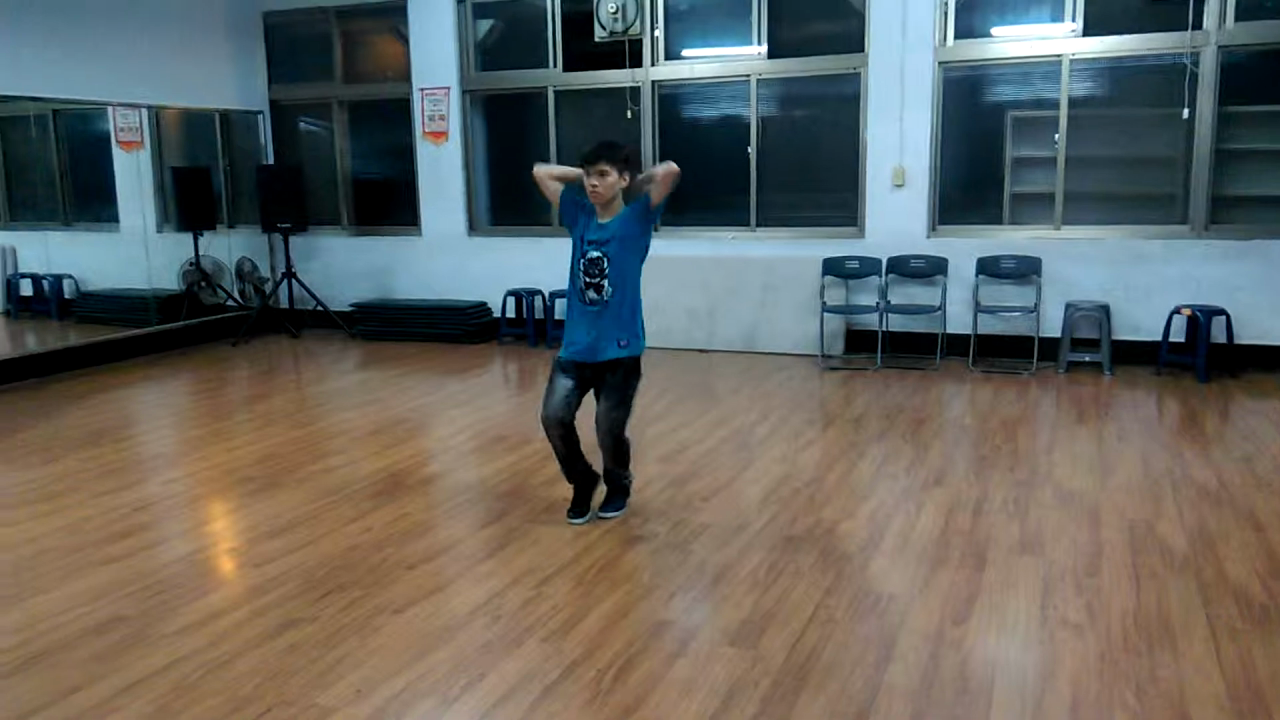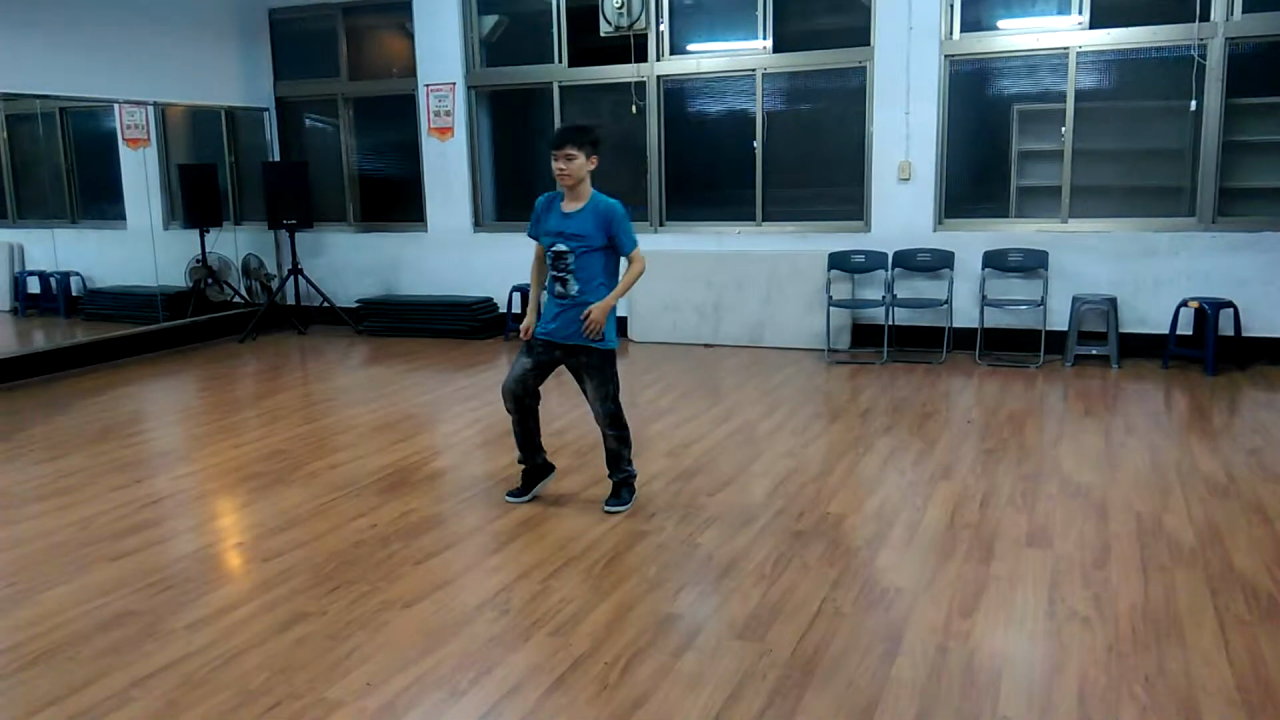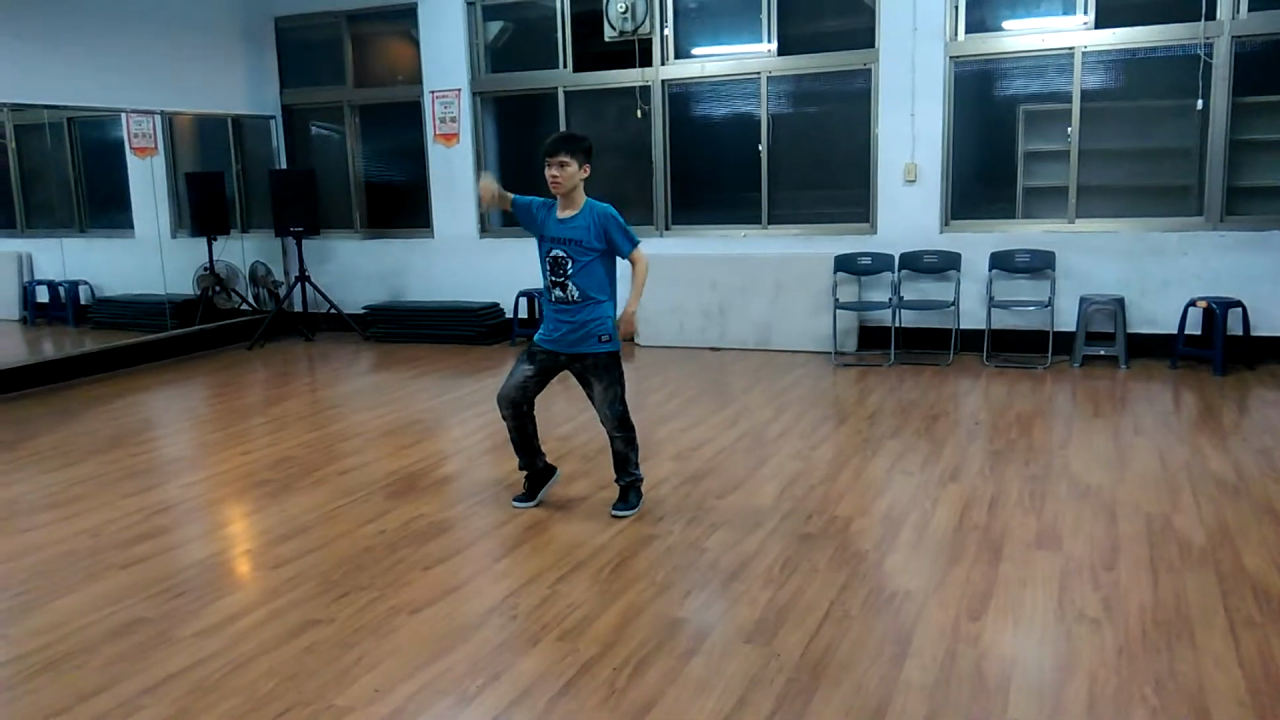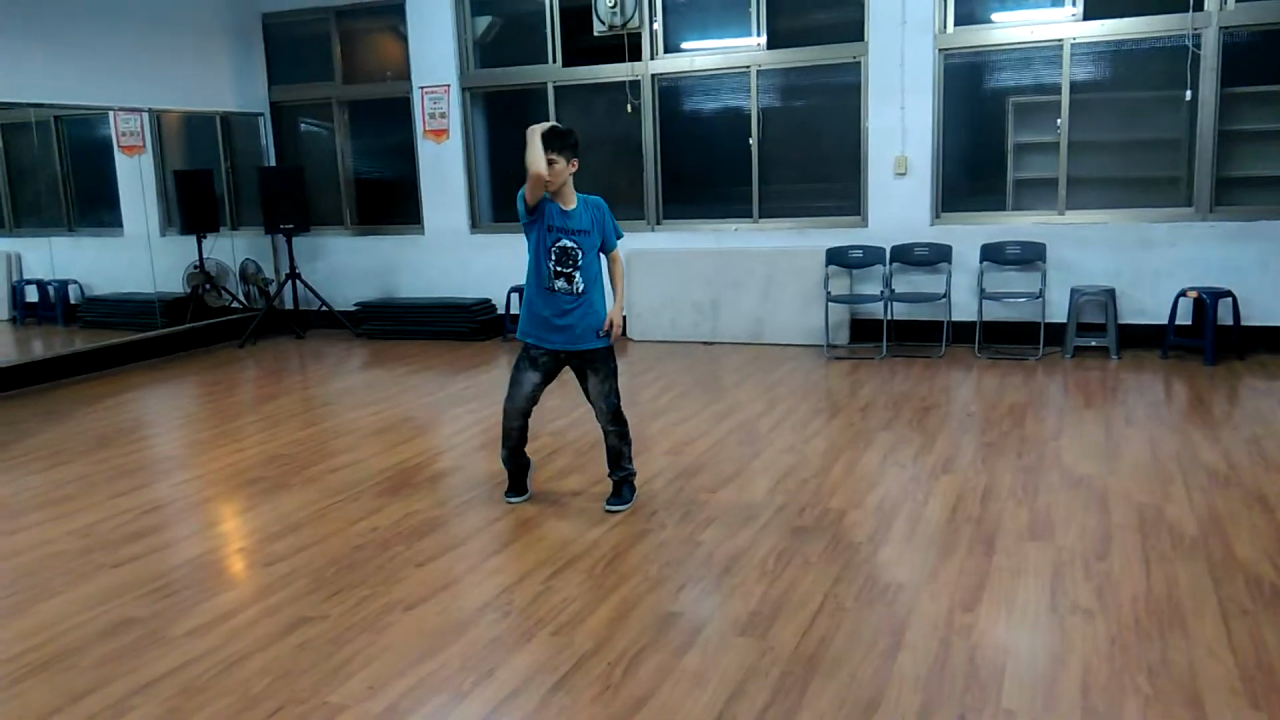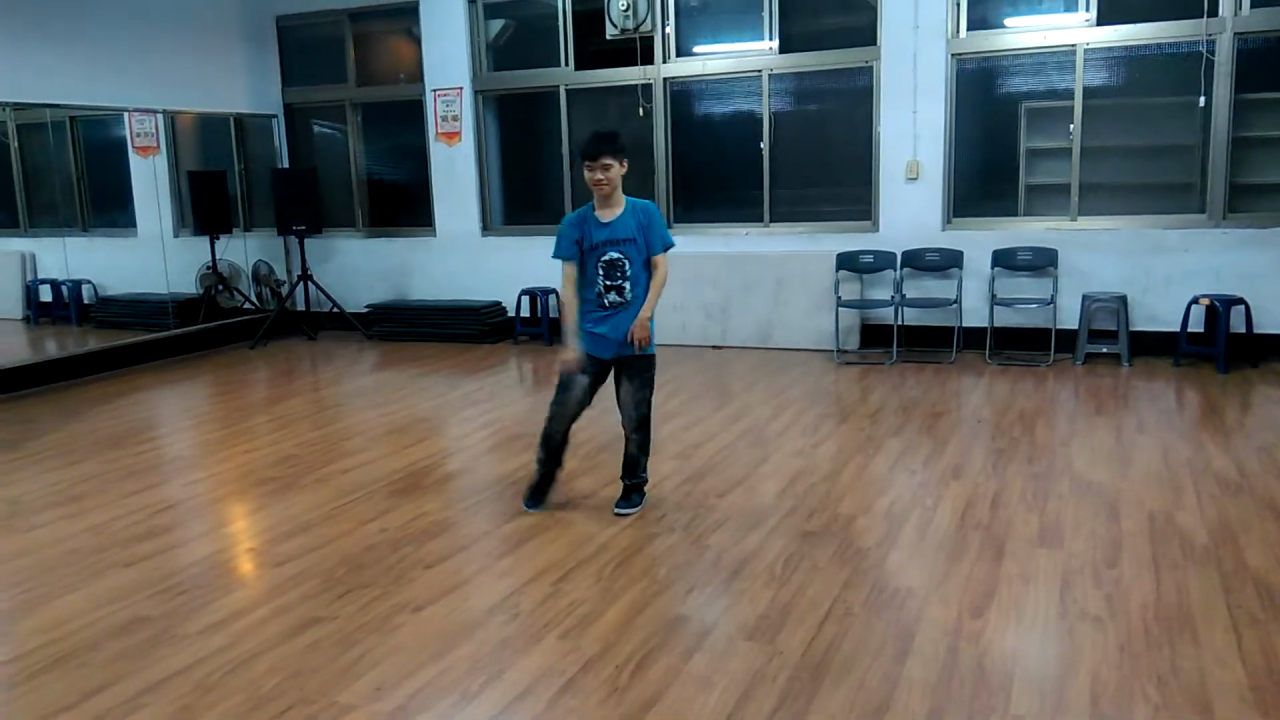
dt=1s
person 1, frame 1
left shoulder: (637, 218)
right shoulder: (579, 213)
left elbow: (670, 173)
right elbow: (542, 174)
left wrist: (646, 179)
right wrist: (583, 172)
left hip: (619, 344)
right hip: (576, 343)
left knee: (609, 428)
right knee: (554, 417)
left ankle: (618, 486)
right ankle: (582, 484)
person 1, frame 2
left shoulder: (608, 210)
right shoulder: (544, 206)
left elbow: (637, 264)
left wrist: (605, 306)
right wrist: (532, 311)
left hip: (590, 331)
right hip: (549, 326)
left knee: (605, 411)
right knee: (515, 390)
left ankle: (624, 479)
right ankle: (536, 467)
person 1, frame 3
left shoulder: (603, 216)
right shoulder: (540, 211)
left elbow: (640, 260)
right elbow: (499, 199)
left wrist: (630, 309)
right wrist: (489, 189)
left hip: (596, 338)
right hip: (551, 335)
left knee: (613, 416)
right knee: (511, 398)
left ankle: (631, 484)
right ankle: (539, 472)
person 1, frame 4
left shoulder: (596, 209)
right shoulder: (530, 204)
left elbow: (614, 258)
right elbow: (536, 176)
left wrist: (618, 305)
right wrist: (533, 135)
left hip: (590, 334)
right hip: (541, 334)
left knee: (608, 411)
right knee: (515, 408)
left ankle: (623, 480)
right ankle: (516, 471)
person 1, frame 5
left shoulder: (646, 213)
right shoulder: (575, 223)
left elbow: (660, 270)
right elbow: (568, 285)
left wrist: (644, 317)
right wrist: (570, 340)
left hip: (635, 339)
right hip: (590, 338)
left knee: (635, 420)
right knee: (561, 415)
left ankle: (634, 485)
right ankle: (544, 478)
